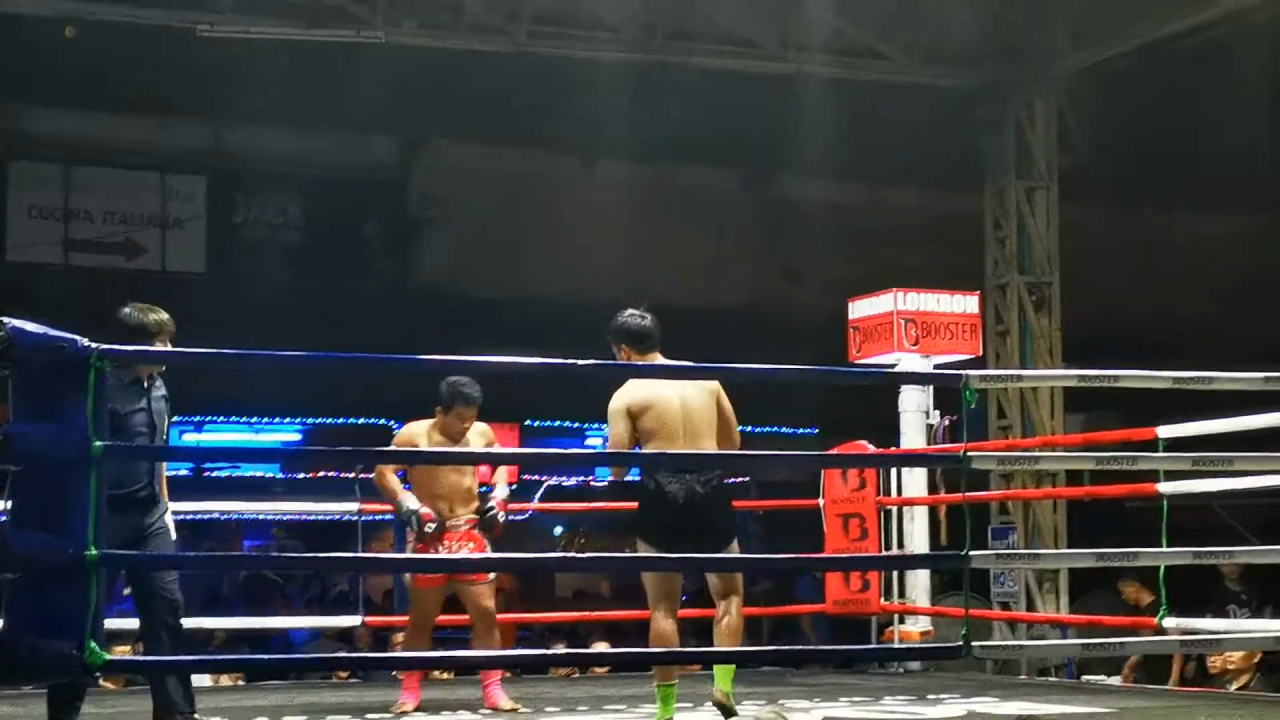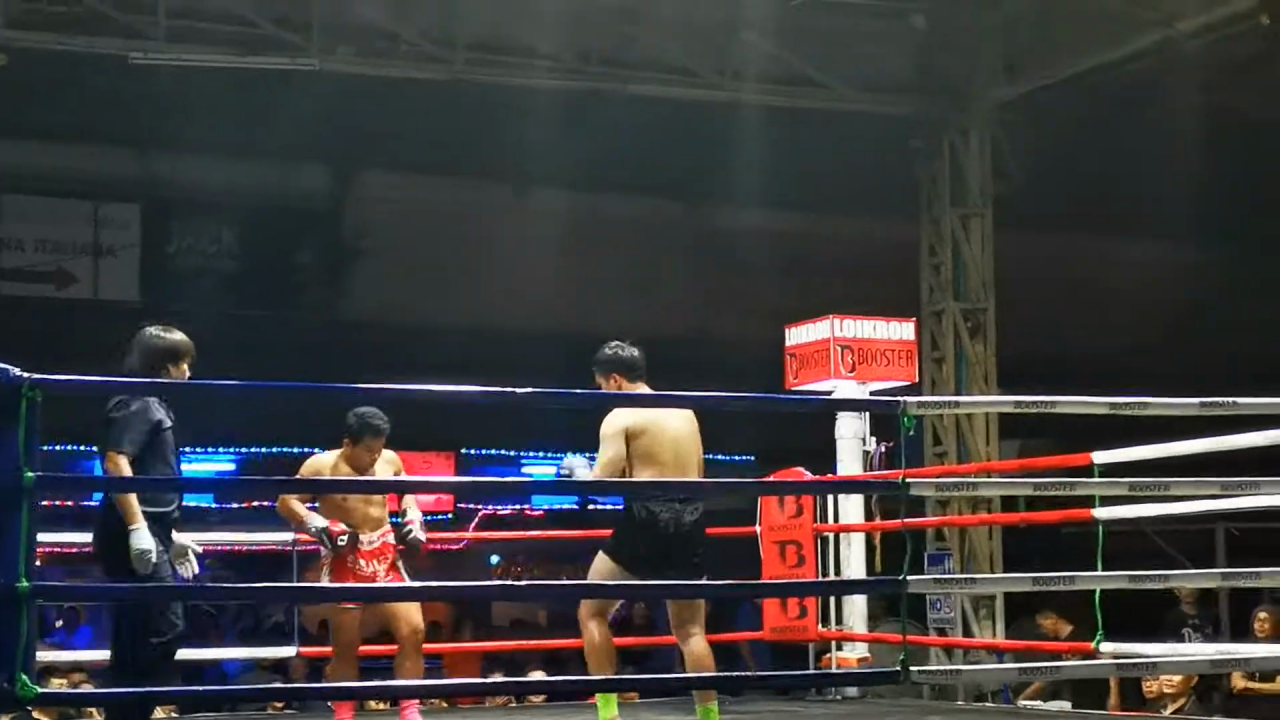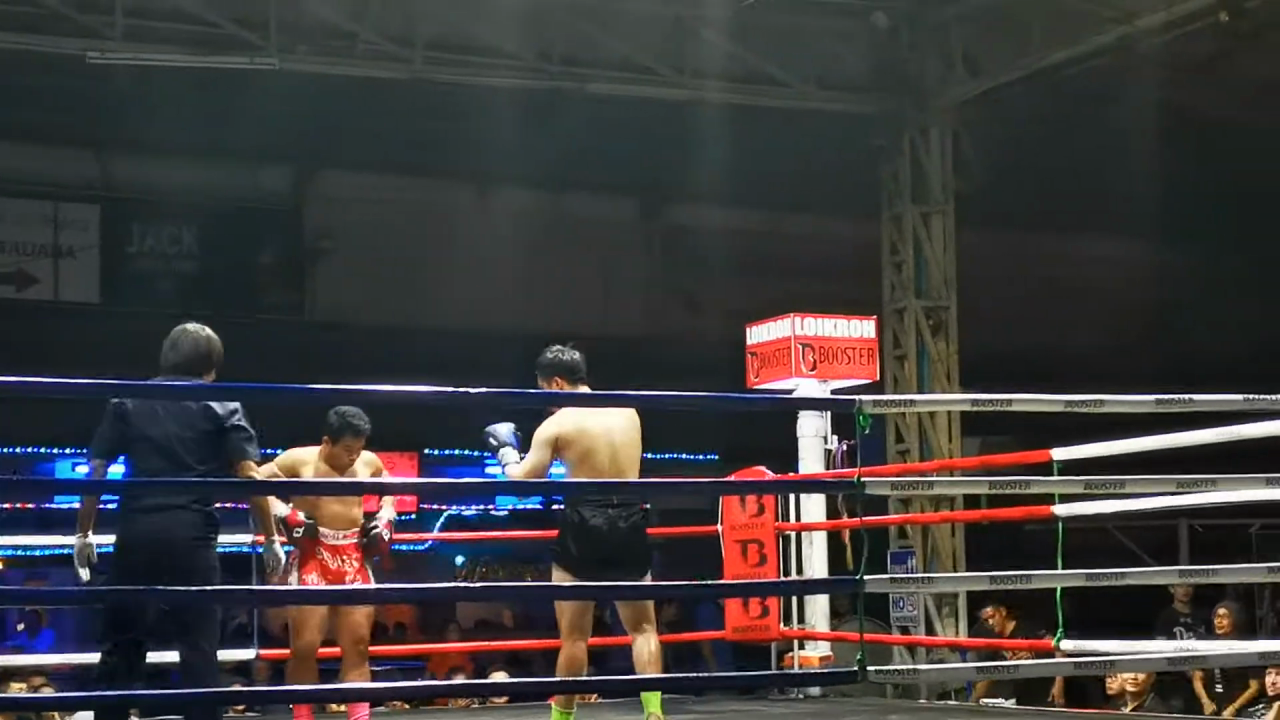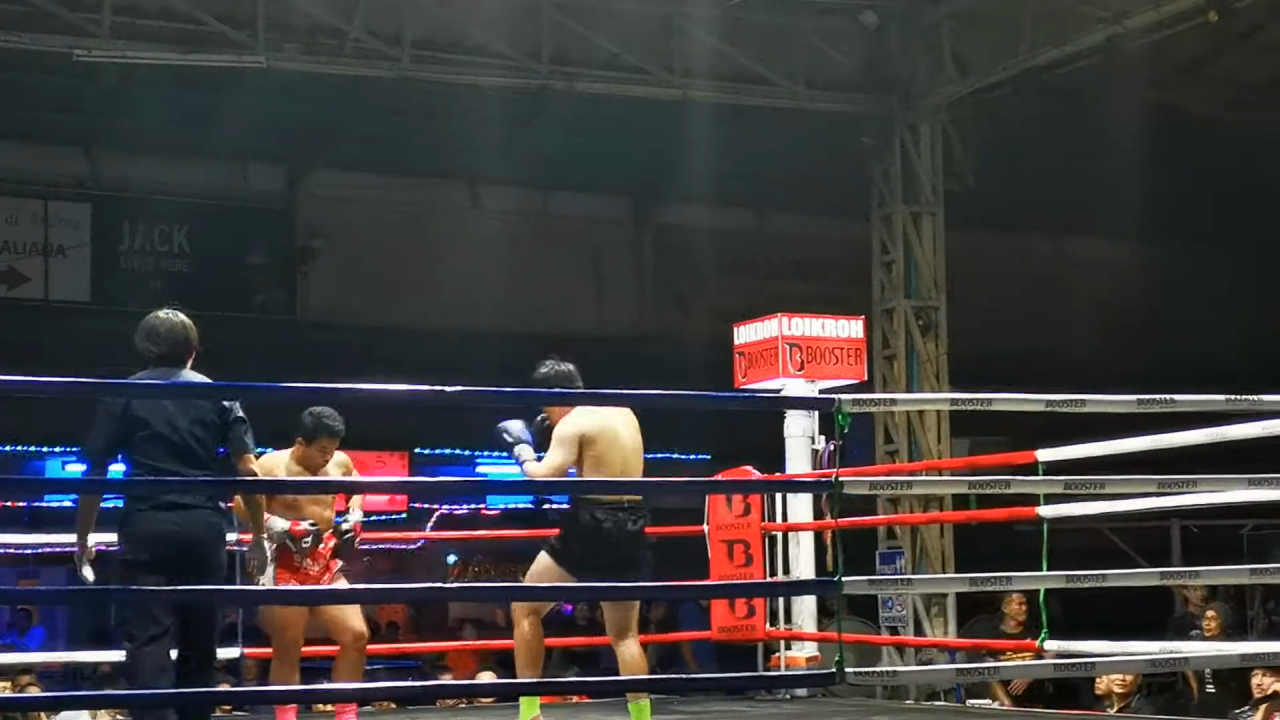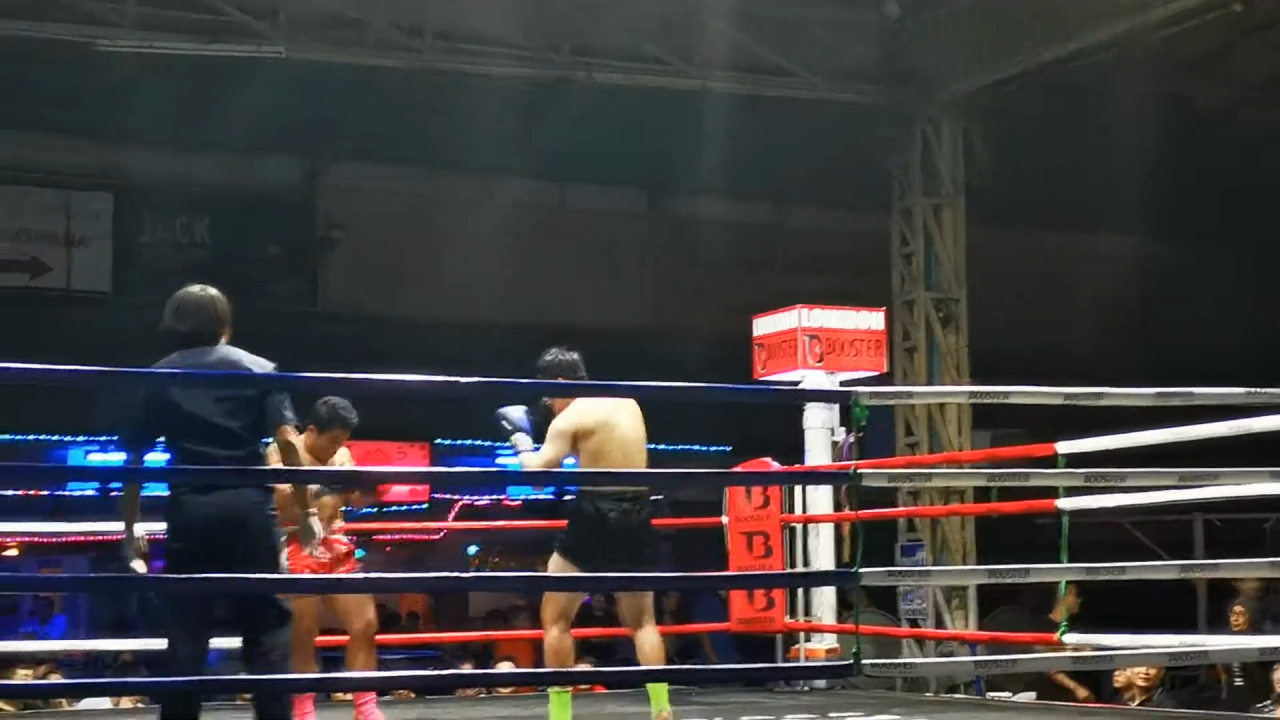
dt=0.4s
person 1, frame 1
left shoulder: (157, 389)
right shoulder: (101, 387)
left wrist: (165, 508)
left hip: (149, 517)
right hip: (105, 517)
left knee: (166, 608)
person 1, frame 2
left shoulder: (151, 405)
right shoulder: (140, 402)
right elbow: (116, 463)
left wrist: (171, 536)
right wrist: (137, 527)
left hip: (152, 536)
right hip: (137, 538)
left knee: (136, 638)
right knee: (164, 629)
person 1, frame 3
left shoulder: (126, 402)
right shoulder: (221, 407)
left elbow: (96, 470)
right elbow: (249, 475)
left wrist: (83, 534)
left hip: (136, 531)
right hip: (191, 533)
left knee: (122, 642)
right knee: (199, 646)
person 1, frame 4
left shoulder: (121, 396)
right shoulder: (219, 396)
left elbow: (95, 472)
right elbow: (248, 470)
left wrist: (83, 538)
right wrist: (259, 534)
left hip: (145, 529)
right hip: (203, 529)
left knee: (147, 642)
right knee: (198, 644)
person 1, frame 5
left shoulder: (157, 379)
right shoulder: (259, 369)
left elbow: (134, 460)
right elbow: (287, 442)
left wrist: (130, 530)
right wrist: (307, 511)
left hip: (190, 513)
right hip: (249, 509)
left knee: (186, 634)
right knee: (267, 627)
person 2, frame 1
left shoulder: (626, 396)
right shoulder: (705, 378)
left elbow: (618, 467)
right elbow: (732, 443)
left wrist: (628, 442)
left hip: (662, 497)
right hip: (710, 493)
left knee: (663, 609)
right knee: (730, 596)
right ankle: (723, 686)
person 2, frame 2
left shoulder: (619, 418)
right shoulder: (684, 411)
left elbow: (602, 483)
left wrist: (577, 471)
left hip: (645, 521)
right hip: (689, 522)
left knee: (591, 614)
right knee: (691, 632)
person 2, frame 3
left shoulder: (556, 426)
right shoulder: (627, 411)
left elbow: (522, 484)
left wrist: (505, 451)
left hip: (584, 527)
right hip: (630, 525)
left knee: (574, 637)
right knee: (644, 628)
person 2, frame 4
left shoulder: (572, 424)
right shoulder: (624, 413)
left elbow: (545, 479)
left wrist: (522, 450)
left hip: (589, 525)
right hip: (630, 527)
left knee: (525, 610)
right knee: (625, 635)
person 2, frame 5
left shoulder: (571, 418)
right shoulder: (627, 403)
left elbow: (537, 474)
left wrist: (519, 436)
left hip: (596, 516)
right hip: (637, 516)
left knee: (555, 619)
right knee: (642, 622)
person 3, frame 1
left shoulder: (482, 433)
right shoulder: (415, 434)
left elbow: (502, 462)
right elbow: (383, 472)
left wrist: (499, 496)
right wrist: (412, 508)
left hip: (470, 534)
right hip: (431, 537)
left knee: (486, 615)
right knee: (421, 620)
left ankle: (493, 692)
right ankle: (410, 691)
person 3, frame 2
left shoulder: (389, 461)
right shoulder: (321, 465)
left elbow: (408, 491)
right elbow: (286, 502)
left wrist: (414, 518)
right wrist: (321, 526)
left hip: (385, 558)
right hip: (344, 563)
left knee: (413, 632)
right knee: (345, 648)
person 3, frame 3
left shoulder: (369, 463)
right shoulder: (299, 459)
left elbow: (389, 490)
left wrist: (386, 518)
right wrist: (283, 513)
left hip: (354, 560)
right hip: (312, 559)
left knee: (357, 645)
right knee: (304, 648)
person 3, frame 4
left shoulder: (340, 463)
right shoulder: (272, 464)
left elbow: (358, 490)
right elbow: (242, 503)
left wrist: (354, 517)
right wrist: (279, 527)
left hip: (326, 563)
right hip: (286, 565)
left knee: (356, 636)
right knee: (287, 649)
person 3, frame 5
left shoulder: (341, 456)
right shoulder: (283, 450)
left elbow: (355, 497)
right elbow: (282, 495)
right wrist: (320, 486)
left hip: (339, 549)
right hip: (300, 550)
left knee: (365, 627)
right knee: (302, 639)
